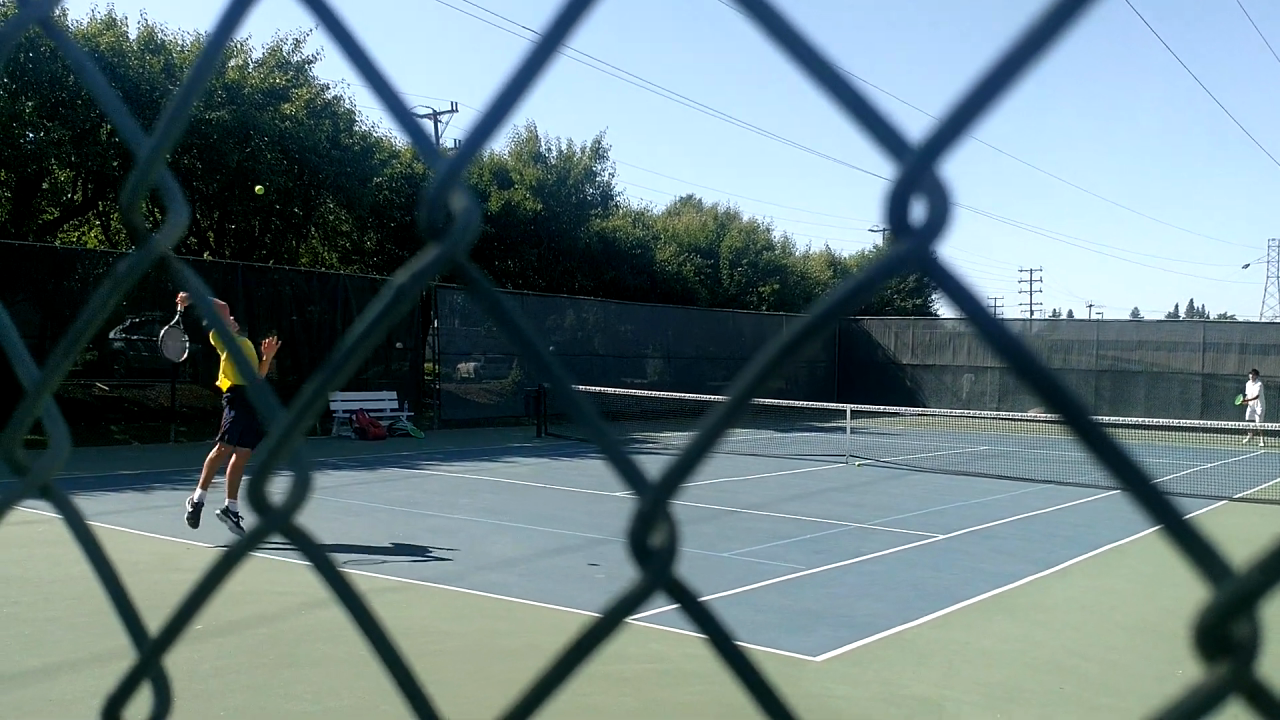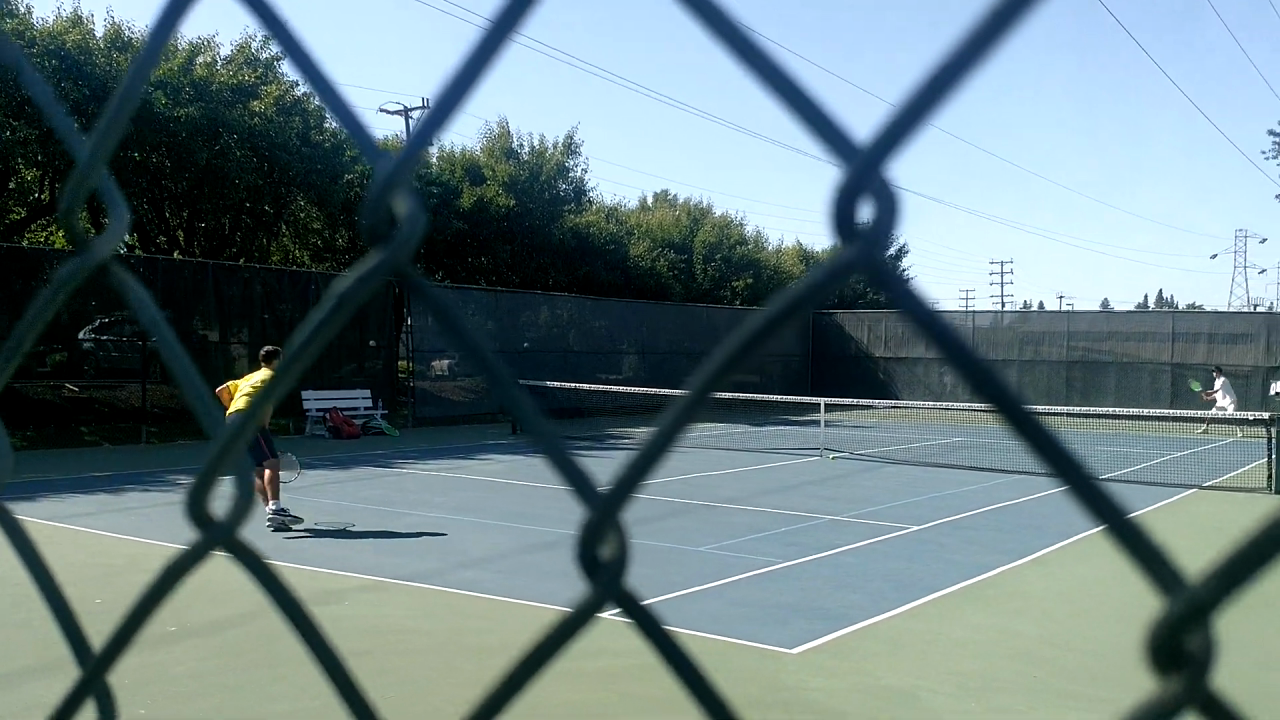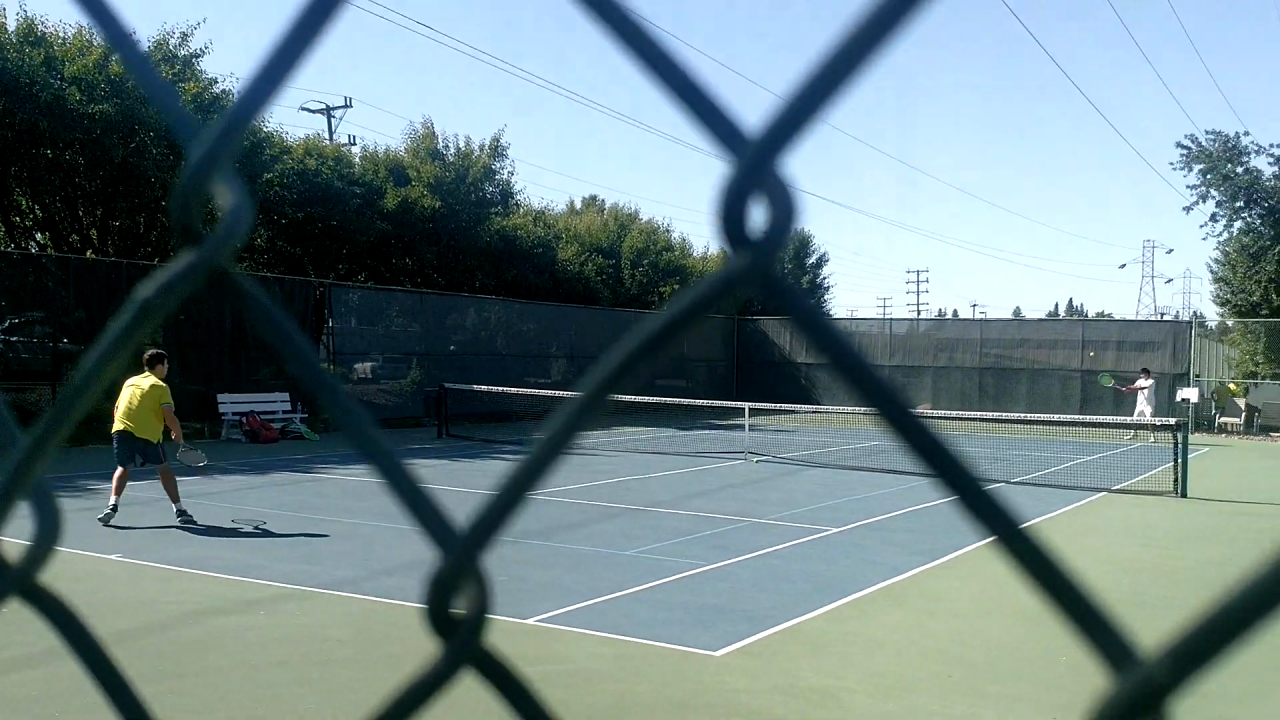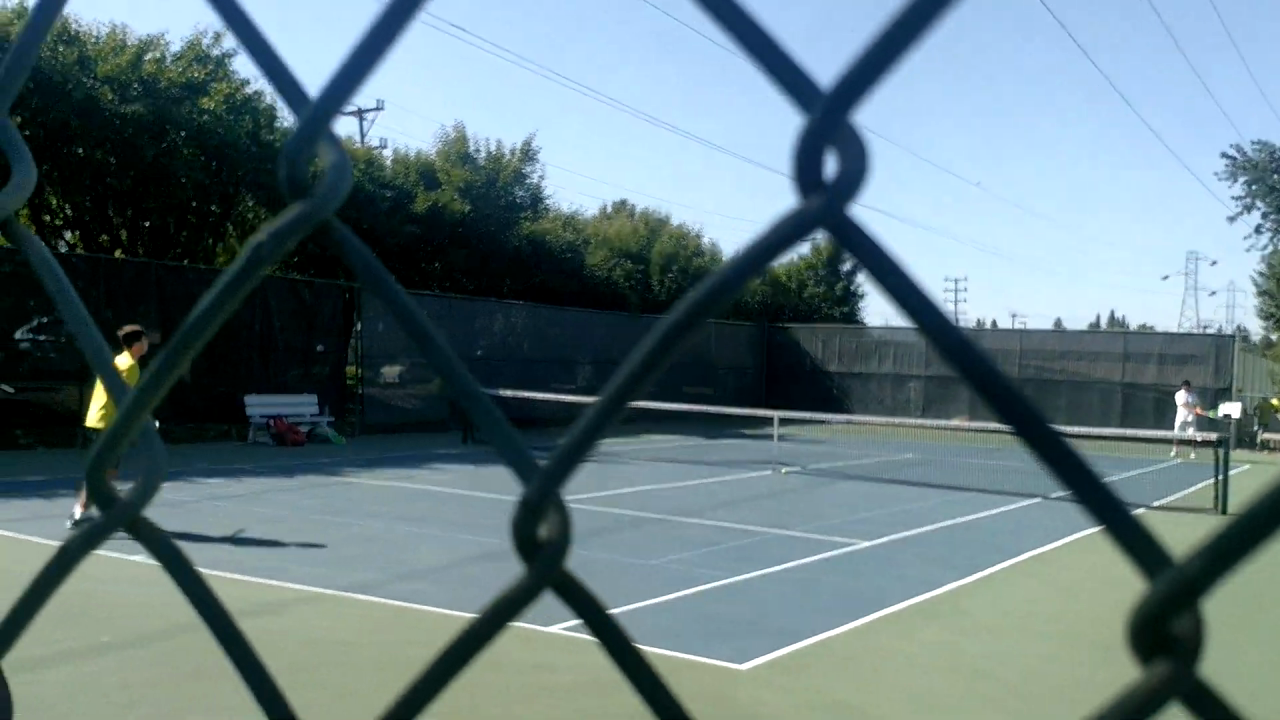
dt=0.5s
person 1, frame 1
left shoulder: (244, 343)
right shoulder: (222, 337)
left elbow: (259, 374)
right elbow: (223, 308)
left wrist: (268, 357)
right wrist: (192, 299)
left hip: (253, 398)
right hip: (238, 395)
left knee: (242, 454)
right knee: (225, 448)
left ankle: (230, 508)
right ankle: (198, 498)
person 1, frame 2
left shoulder: (248, 378)
right shoulder: (273, 377)
left elbow: (220, 392)
right wrist: (264, 428)
left hip: (232, 421)
left knee: (259, 470)
right knee: (272, 464)
left ankle: (273, 509)
right ankle: (276, 508)
person 1, frame 3
left shoulder: (129, 382)
right shoulder: (160, 387)
left elbow: (116, 410)
right elbow: (170, 417)
right wrist: (178, 435)
left hip: (121, 432)
right hip: (147, 435)
left knee: (123, 468)
right knee: (164, 469)
left ankle: (112, 505)
right ankle: (180, 510)
person 1, frame 4
left shoulder: (118, 361)
right shoulder: (130, 366)
left hip: (97, 421)
right hip: (106, 426)
left knee: (107, 472)
right knee: (107, 473)
left ankle: (78, 514)
right ankle: (79, 518)
